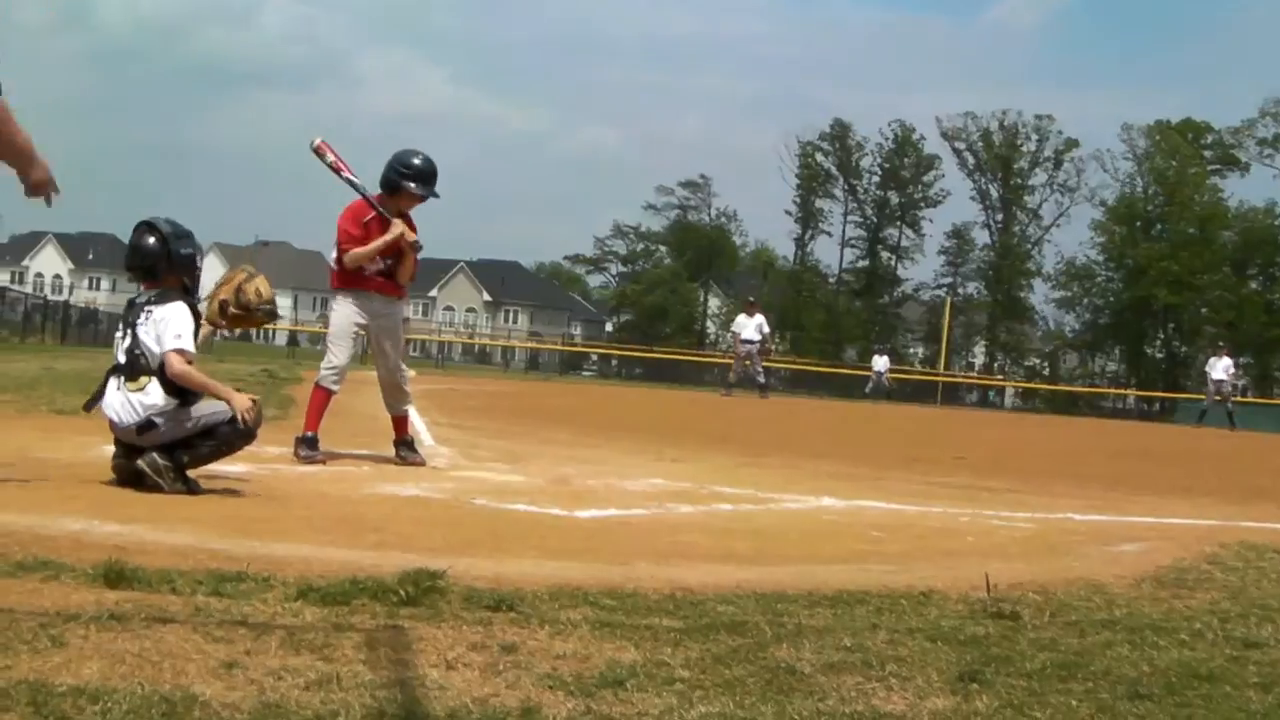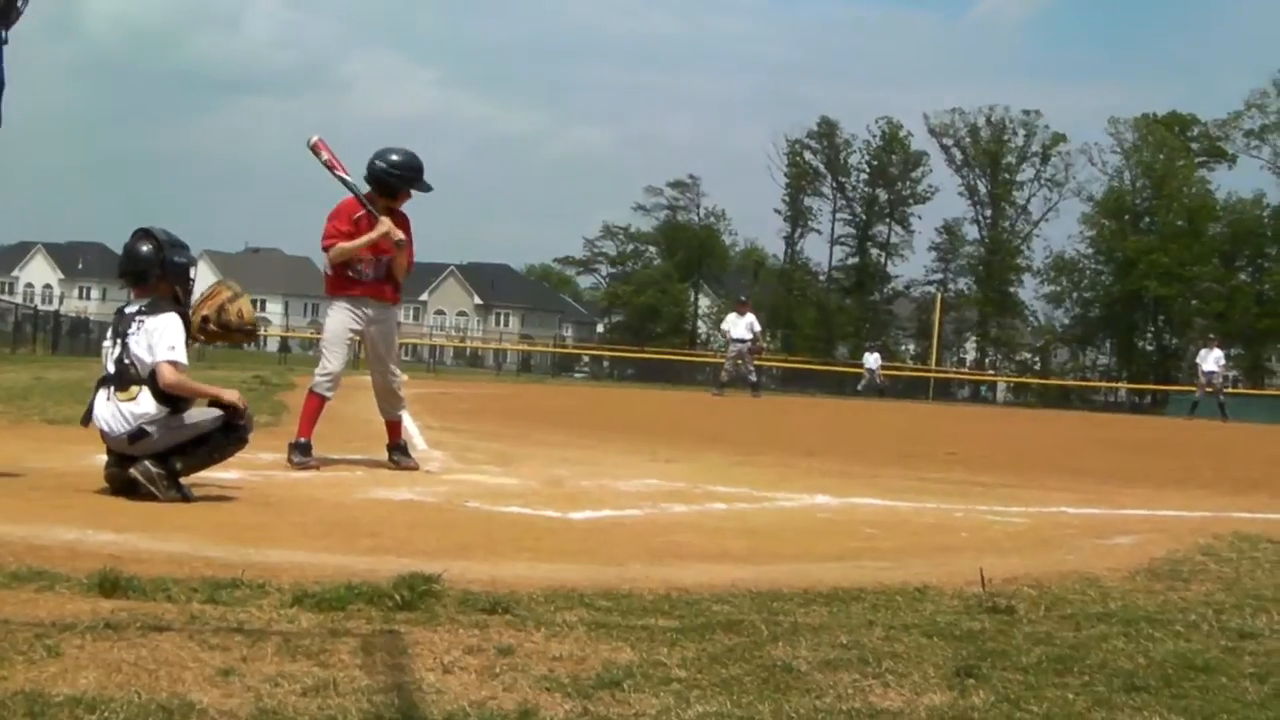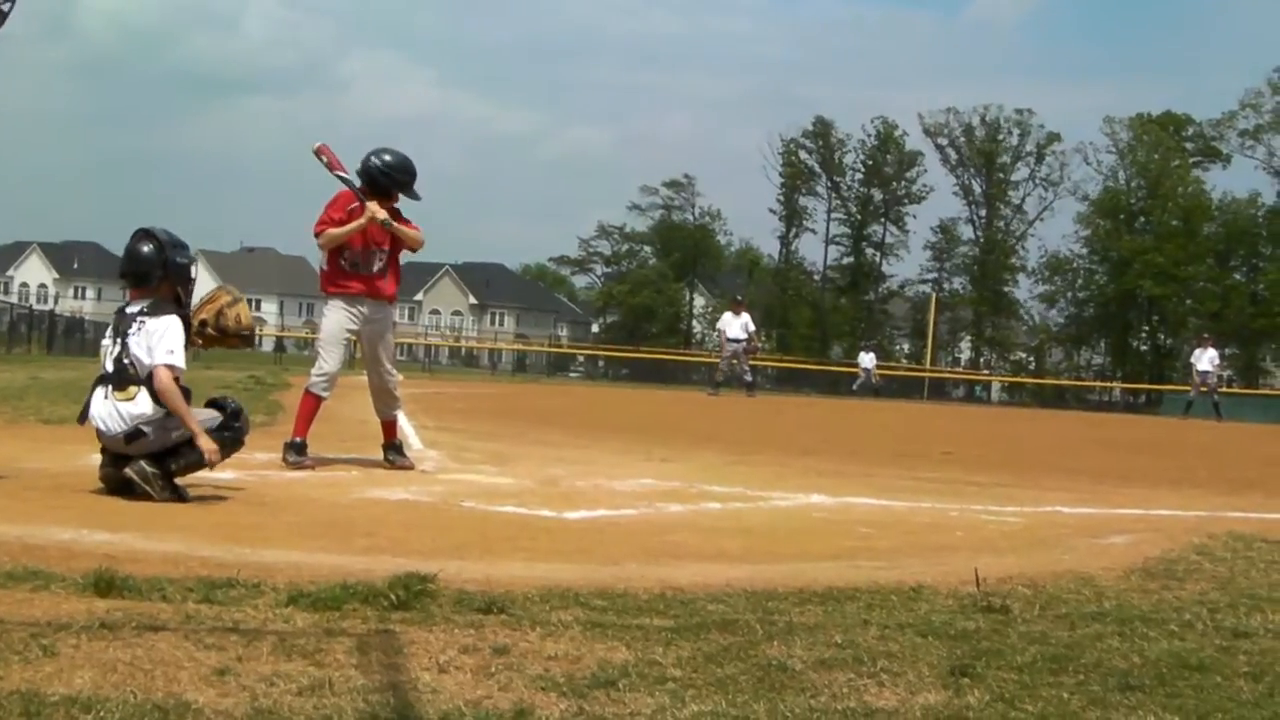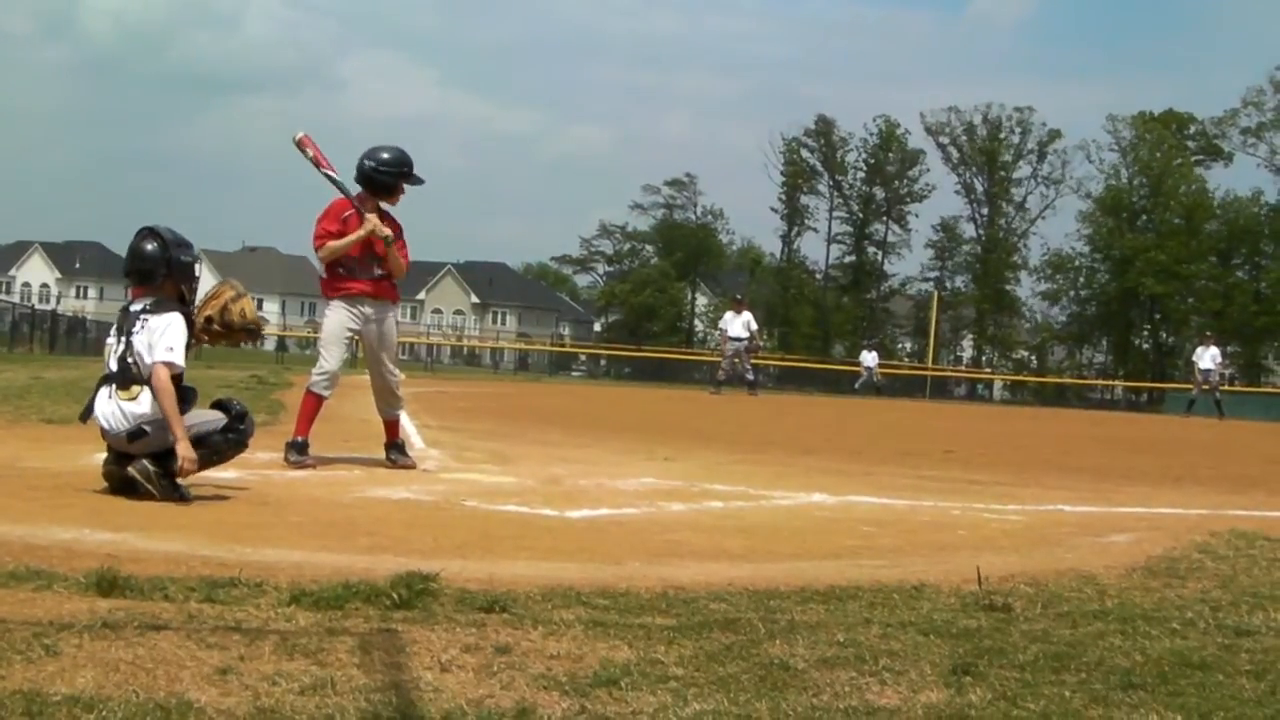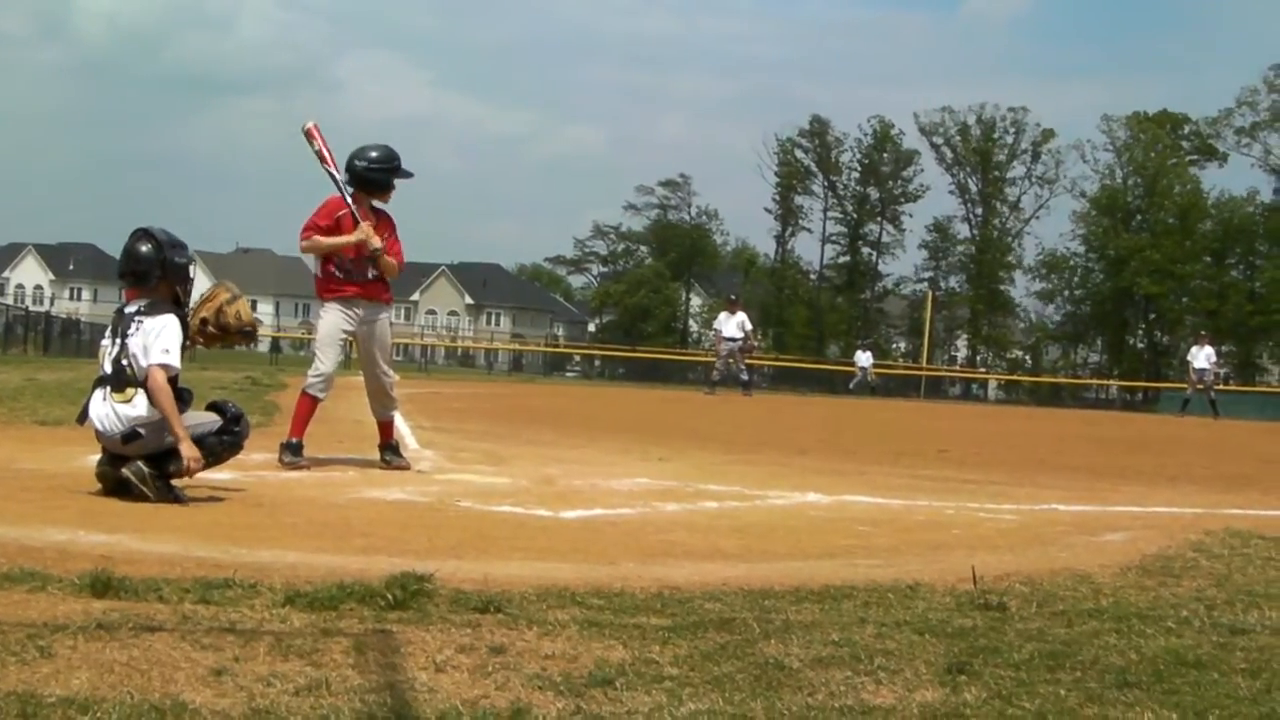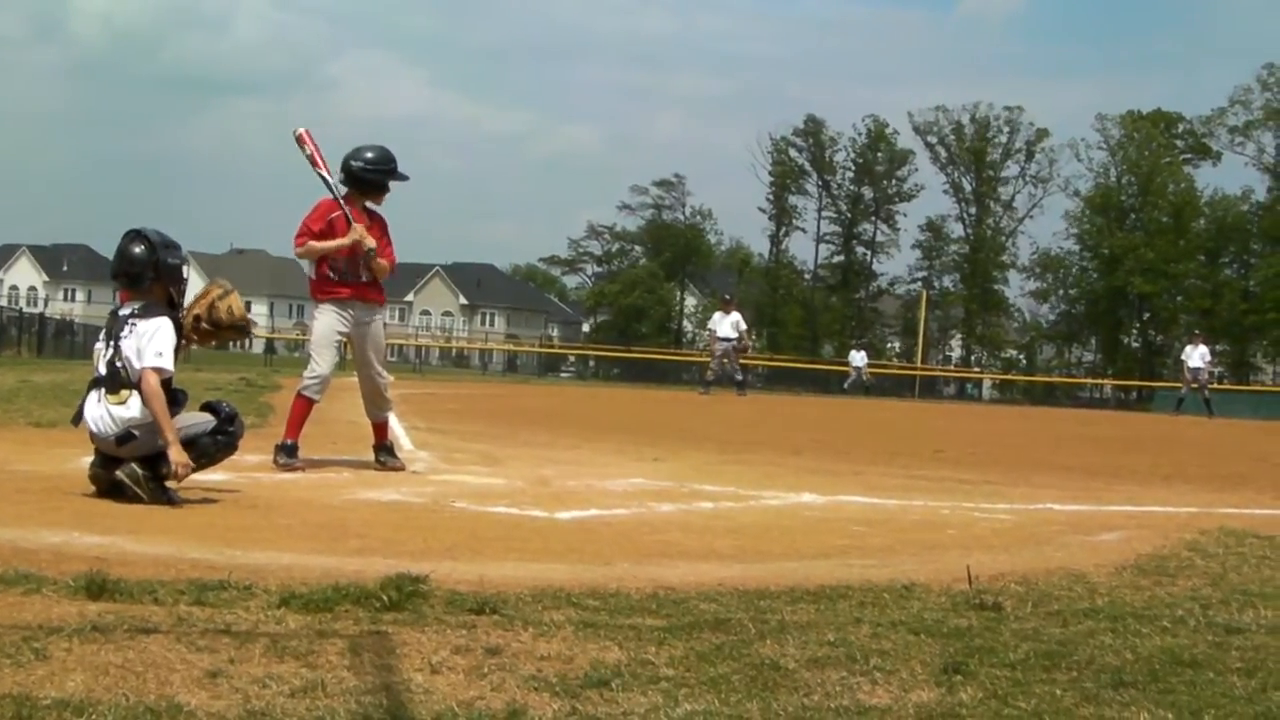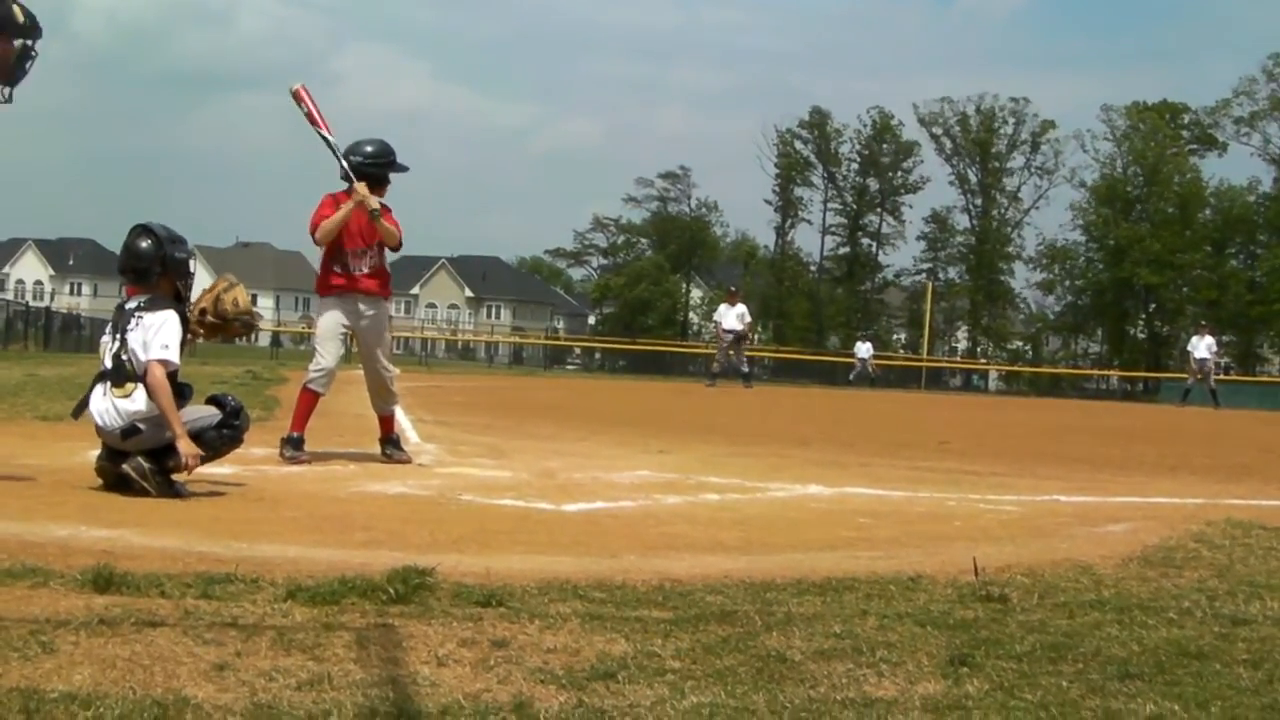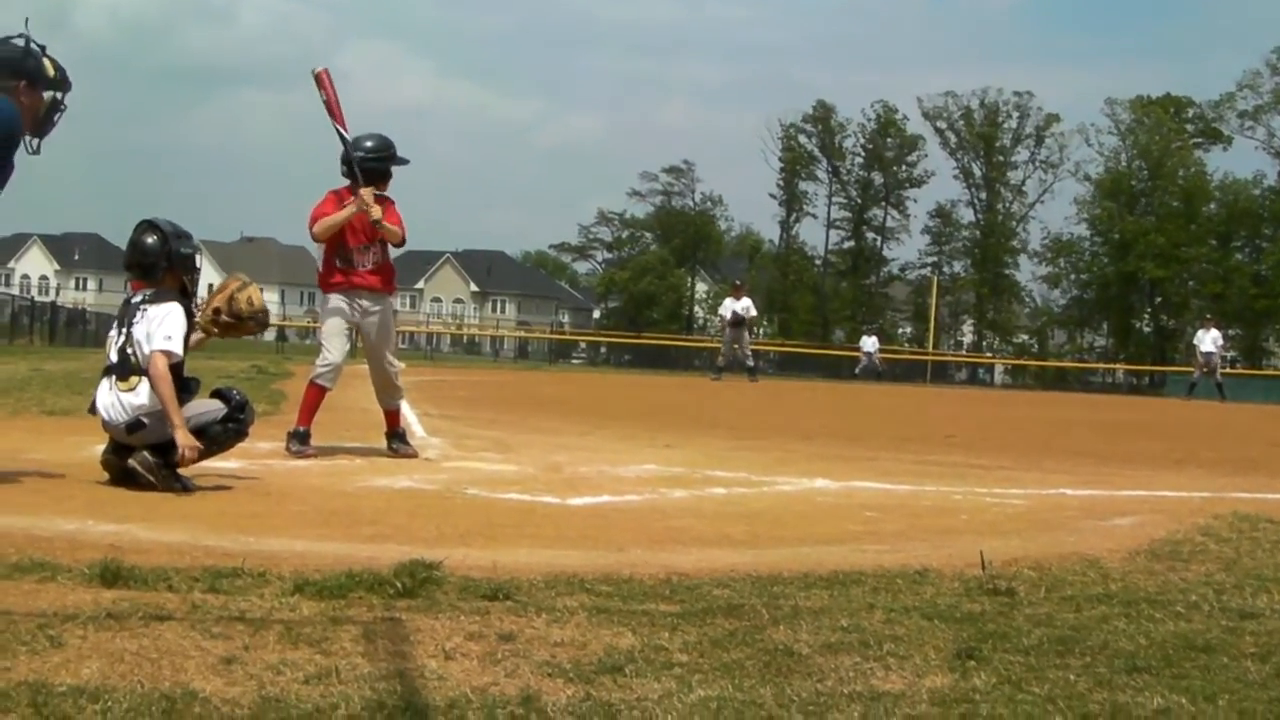
dt=0.4s
person 1, frame 1
left shoulder: (407, 226)
right shoulder: (360, 210)
left elbow: (403, 279)
right elbow: (349, 259)
left wrist: (409, 251)
right wrist: (387, 238)
left hip: (388, 304)
right hip: (352, 298)
left knee: (394, 373)
right knee: (335, 364)
left ankle: (403, 442)
right ankle: (307, 438)
person 1, frame 2
left shoulder: (399, 221)
right shoulder: (350, 208)
left elbow: (400, 276)
right elbow: (333, 254)
left wrist: (399, 247)
right wrist: (374, 235)
left hip: (383, 308)
right hip: (347, 303)
left knee: (389, 378)
right knee: (330, 370)
left ankle: (396, 447)
right ankle: (301, 444)
person 1, frame 3
left shoulder: (391, 213)
right shoulder: (345, 200)
left elbow: (418, 241)
right elbow: (323, 240)
left wrist: (387, 223)
right wrist: (363, 220)
left hip: (380, 307)
right hip: (343, 302)
left knee: (385, 377)
right knee: (326, 369)
left ankle: (392, 446)
right ankle: (296, 444)
person 1, frame 4
left shoulder: (390, 223)
right shoulder: (341, 208)
left elbow: (400, 272)
right elbow: (323, 253)
left wrist: (388, 243)
right wrist: (361, 233)
left hip: (382, 307)
right hip: (343, 303)
left knee: (388, 378)
right knee: (327, 369)
left ankle: (394, 446)
right ankle: (298, 444)
person 1, frame 5
left shoulder: (384, 221)
right shoulder: (335, 207)
left elbow: (394, 271)
right elbow: (306, 243)
left wrist: (378, 251)
right wrist: (352, 238)
left hip: (376, 309)
right hip: (338, 304)
left knee: (382, 379)
right knee: (323, 371)
left ankle: (388, 447)
right ankle: (292, 445)
person 1, frame 6
left shoulder: (377, 222)
right shoulder: (329, 208)
left elbow: (385, 273)
right elbow: (301, 249)
left wrist: (371, 252)
right wrist: (345, 240)
left hip: (369, 310)
right hip: (332, 306)
left knee: (376, 380)
right knee: (319, 373)
left ankle: (383, 448)
right ankle: (287, 446)
person 1, frame 7
left shoulder: (382, 210)
right shoulder: (333, 201)
left elbow: (395, 242)
right elbow: (320, 237)
left wrist: (373, 211)
right wrist: (352, 205)
left hip: (374, 303)
right hip: (337, 299)
left knee: (382, 373)
right knee: (324, 366)
left ankle: (389, 441)
right ankle: (293, 439)
person 1, frame 8
left shoulder: (385, 204)
right shoulder: (336, 198)
left elbow: (398, 238)
right elbow: (318, 231)
left wrist: (379, 220)
right wrist: (354, 207)
left hip: (378, 298)
right hip: (340, 296)
left knee: (386, 368)
right knee: (331, 361)
left ankle: (395, 435)
right ankle: (299, 433)
person 2, frame 1
left shoulder: (135, 306)
right shoulder: (174, 307)
right elbow: (176, 368)
right wrist: (230, 395)
left hip: (120, 419)
right hip: (149, 420)
right knee: (245, 417)
left ankle: (130, 454)
right ankle: (166, 463)
person 2, frame 2
left shoulder: (123, 315)
right shoulder: (166, 317)
right elbow: (168, 378)
right wrist: (220, 393)
left hip: (111, 429)
right hip: (140, 430)
right knee: (237, 420)
left ankle: (123, 463)
right ankle: (159, 471)
person 2, frame 3
left shoulder: (122, 316)
right shoulder: (167, 319)
right elbow: (163, 383)
right wrist: (200, 435)
left hip: (107, 428)
right hip: (137, 429)
right knee: (233, 422)
left ankle: (117, 464)
right ankle: (153, 470)
person 2, frame 4
left shoulder: (127, 314)
right shoulder: (169, 317)
right elbow: (161, 379)
right wrist: (182, 440)
left hip: (112, 426)
right hip: (140, 427)
right knee: (238, 424)
left ankle: (122, 461)
right ankle: (155, 469)
person 2, frame 5
left shoulder: (122, 315)
right shoulder: (164, 319)
right elbow: (156, 381)
right wrist: (184, 440)
left hip: (106, 427)
right hip: (134, 430)
left knee: (180, 399)
right knee: (234, 426)
left ankle: (116, 462)
right ankle: (150, 472)
person 2, frame 6
left shoulder: (118, 317)
right shoulder: (158, 321)
right elbow: (150, 383)
left wrist: (183, 338)
right wrist: (173, 445)
left hip: (99, 429)
right hip: (128, 431)
left knee: (174, 400)
right knee: (228, 426)
left ankle: (109, 466)
right ankle: (143, 474)
person 2, frame 7
left shoulder: (124, 310)
right shoulder: (164, 314)
right elbow: (155, 375)
left wrist: (191, 333)
right wrist: (182, 437)
left hip: (106, 422)
right hip: (134, 424)
right knee: (233, 419)
left ankle: (115, 458)
right ankle: (150, 467)
person 2, frame 8
left shoulder: (132, 305)
right shoulder: (169, 307)
right elbow: (158, 367)
left wrist: (206, 334)
right wrist: (180, 428)
left hip: (113, 416)
right hip: (139, 419)
right knee: (239, 413)
left ankle: (123, 454)
right ankle: (155, 462)
